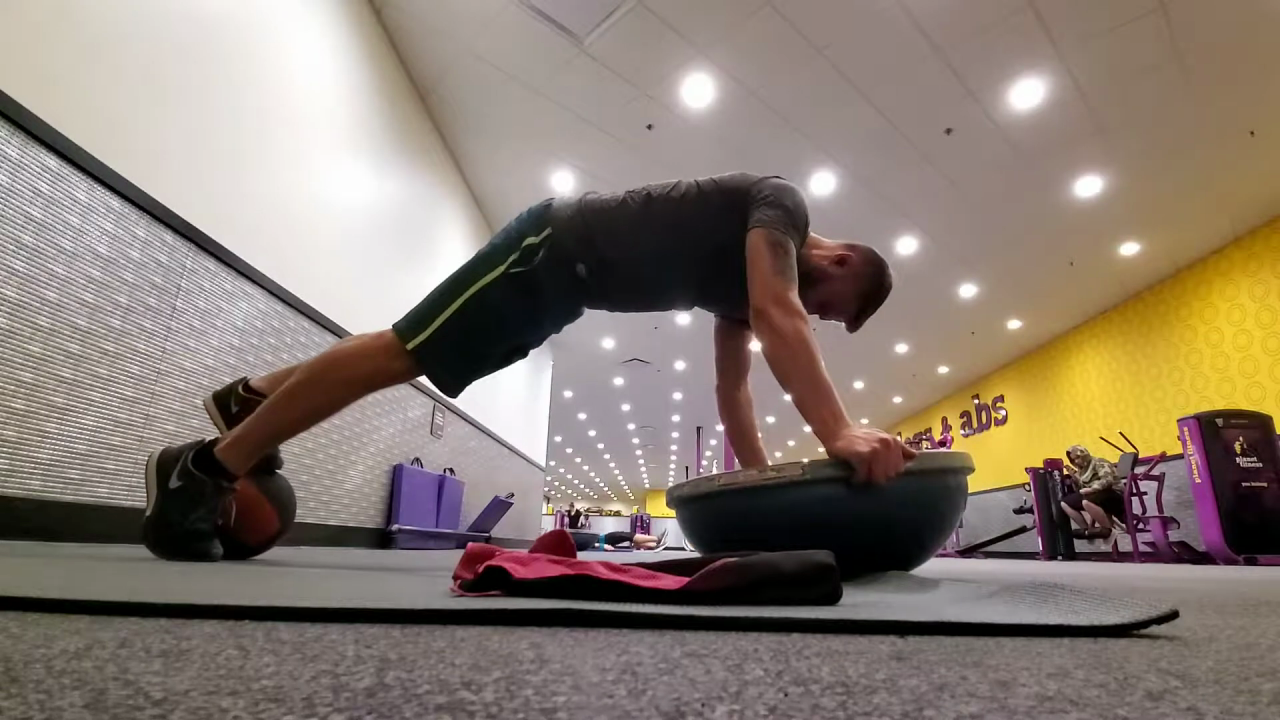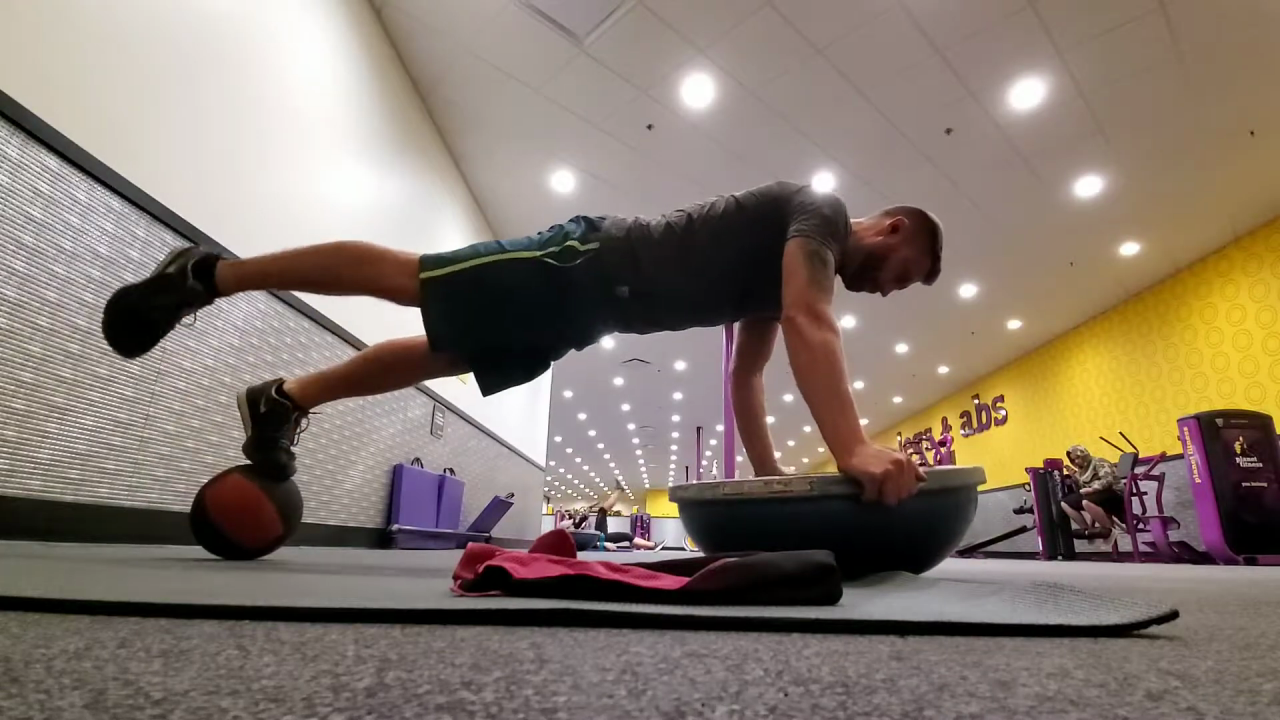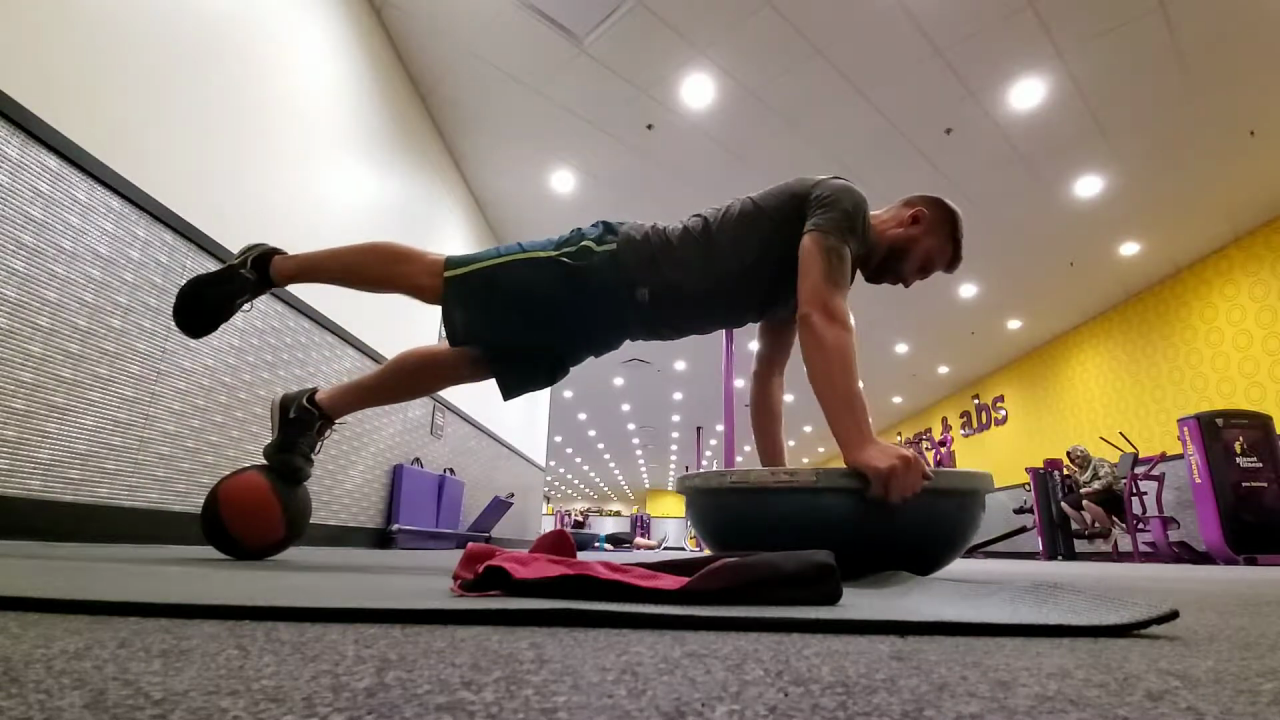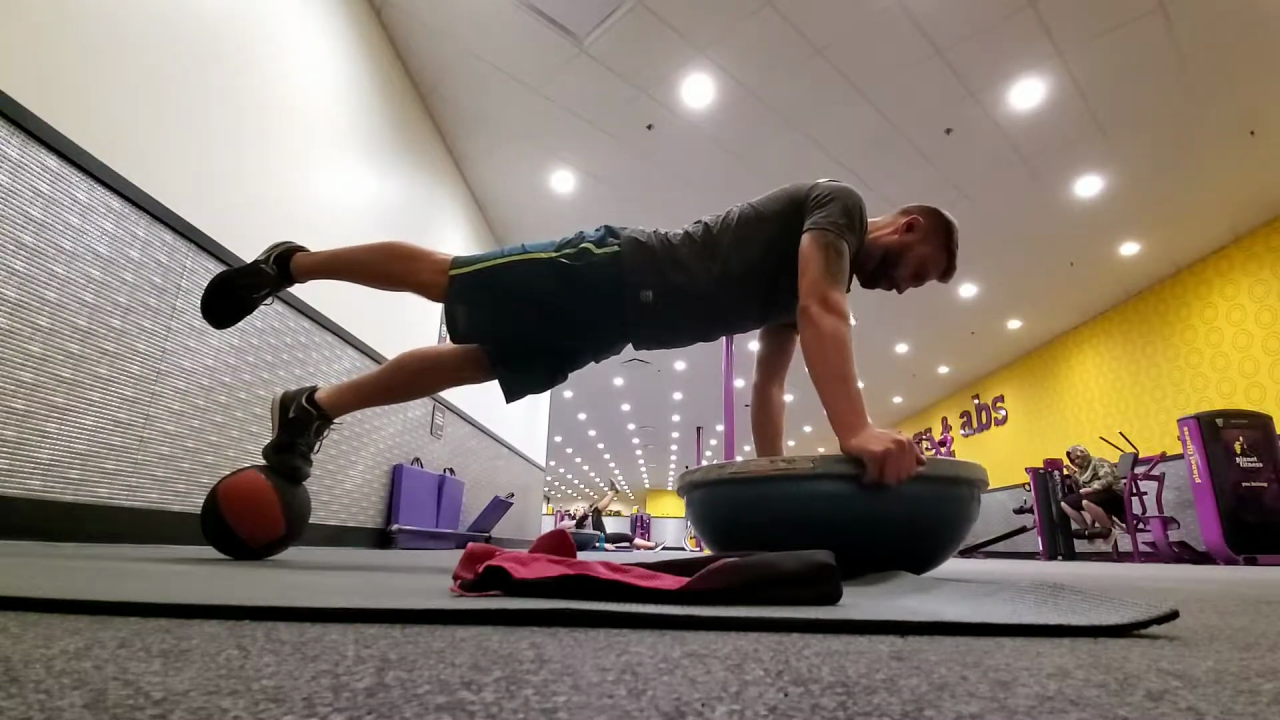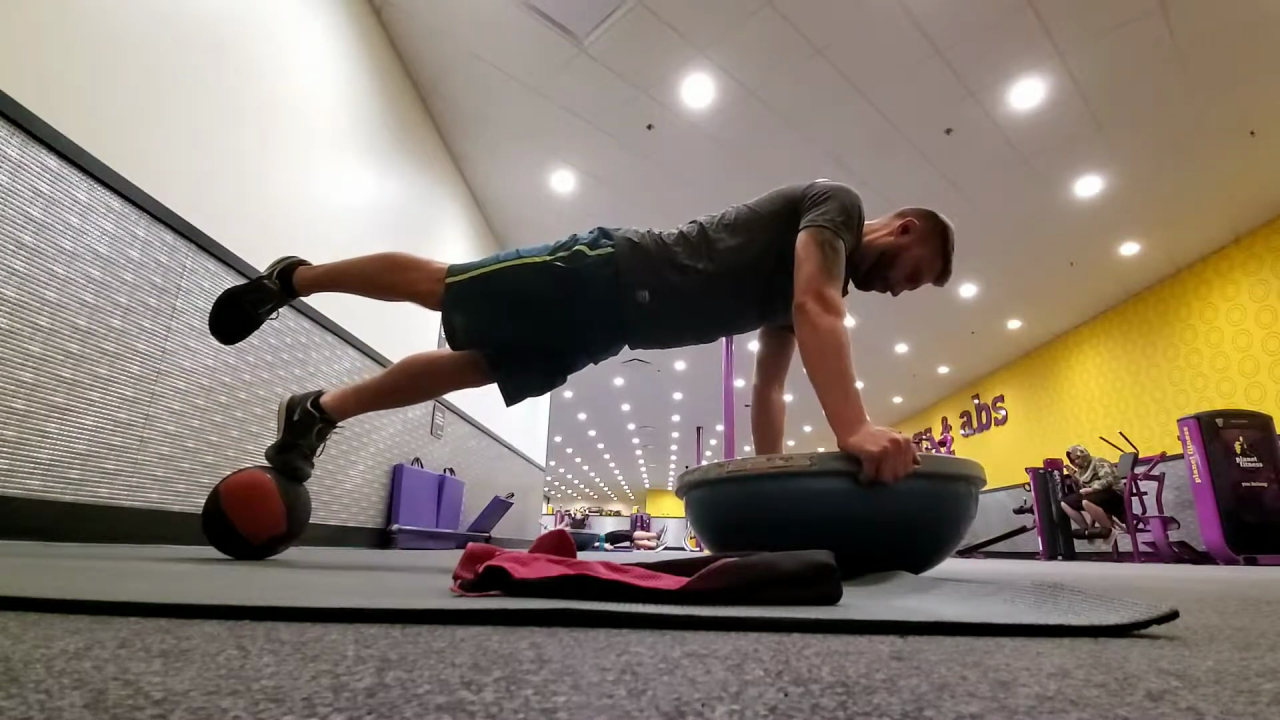
dt=1s
person 1, frame 1
left shoulder: (742, 280)
right shoulder: (780, 205)
left elbow: (731, 384)
right elbow: (780, 317)
left wrist: (763, 479)
right wrist: (839, 432)
left hip: (566, 284)
right hip: (553, 250)
left knee: (406, 352)
right knee: (400, 353)
left ankle: (248, 396)
right ankle: (204, 466)
person 1, frame 2
left shoulder: (789, 270)
right shoulder: (820, 214)
left elbow: (745, 373)
right elbow: (811, 328)
left wrist: (767, 471)
right wrist: (853, 450)
left hip: (591, 308)
right hip: (588, 266)
left knee: (440, 357)
right knee: (401, 277)
left ankle: (283, 399)
right ankle: (209, 273)
person 1, frame 3
left shoulder: (825, 261)
right shoulder: (840, 205)
left elbow: (767, 374)
right elbow: (824, 320)
left wrist: (776, 474)
right wrist: (861, 445)
left hip: (614, 314)
right hip: (607, 273)
left knee: (461, 361)
right knee: (430, 276)
left ankle: (314, 407)
right ankle: (268, 266)
person 1, frame 4
left shoulder: (827, 274)
right shoulder: (838, 206)
left elbow: (767, 382)
right elbow: (821, 310)
right wrist: (857, 431)
left hip: (615, 321)
right hip: (608, 277)
left knee: (464, 362)
right knee: (438, 277)
left ankle: (314, 406)
right ankle: (289, 264)
person 1, frame 5
left shoulder: (827, 276)
right shoulder: (836, 206)
left elbow: (767, 384)
right elbow: (814, 309)
right wrist: (854, 429)
left hip: (613, 321)
right hip: (605, 277)
left knee: (465, 368)
right knee: (436, 285)
left ankle: (317, 410)
right ankle: (292, 279)
